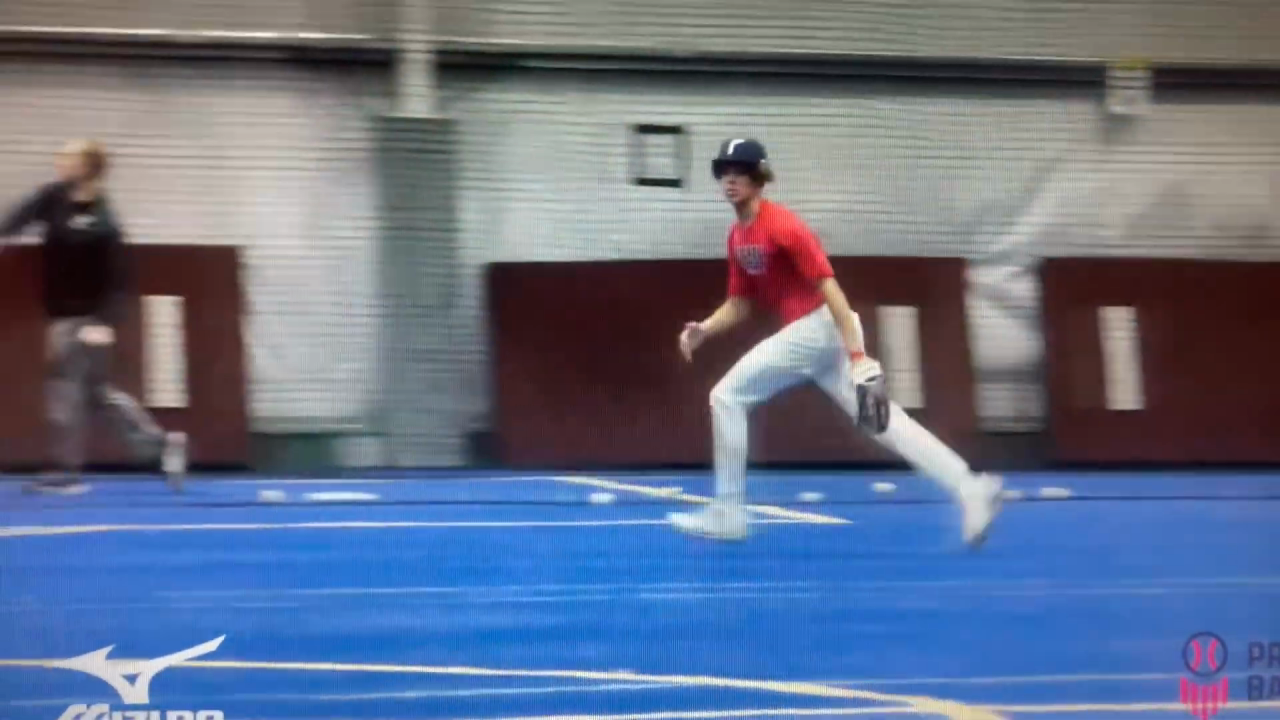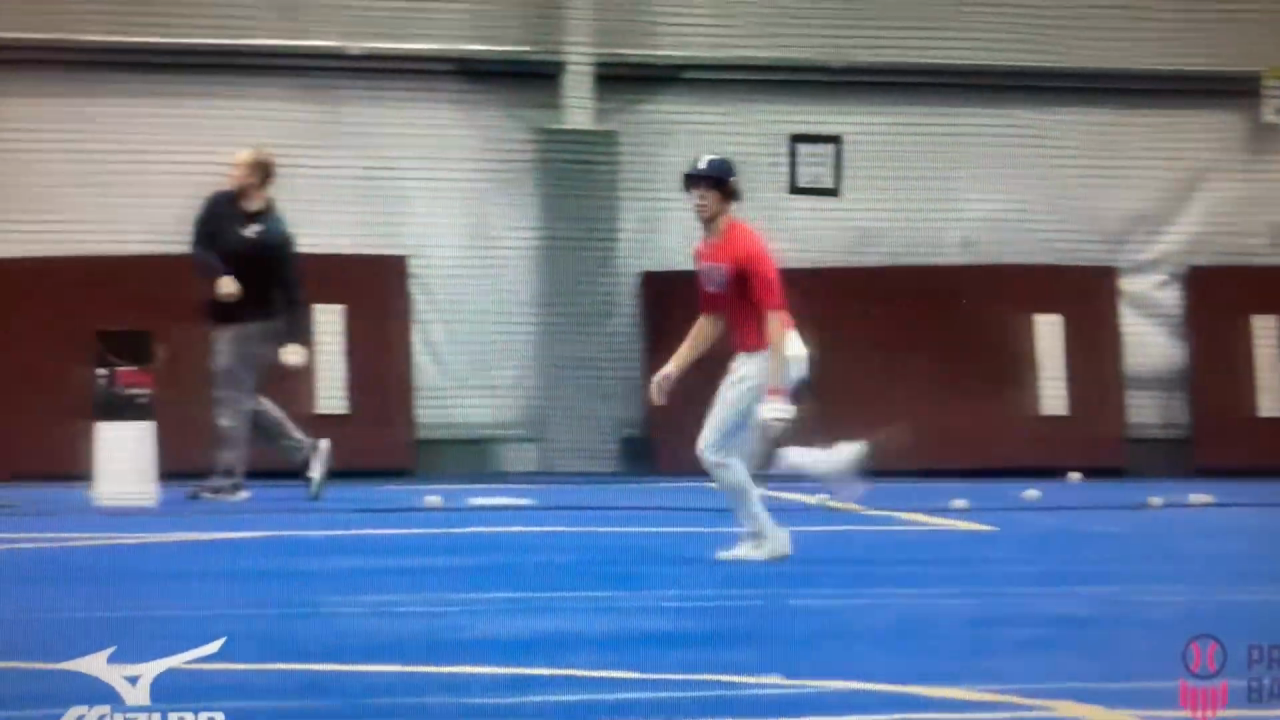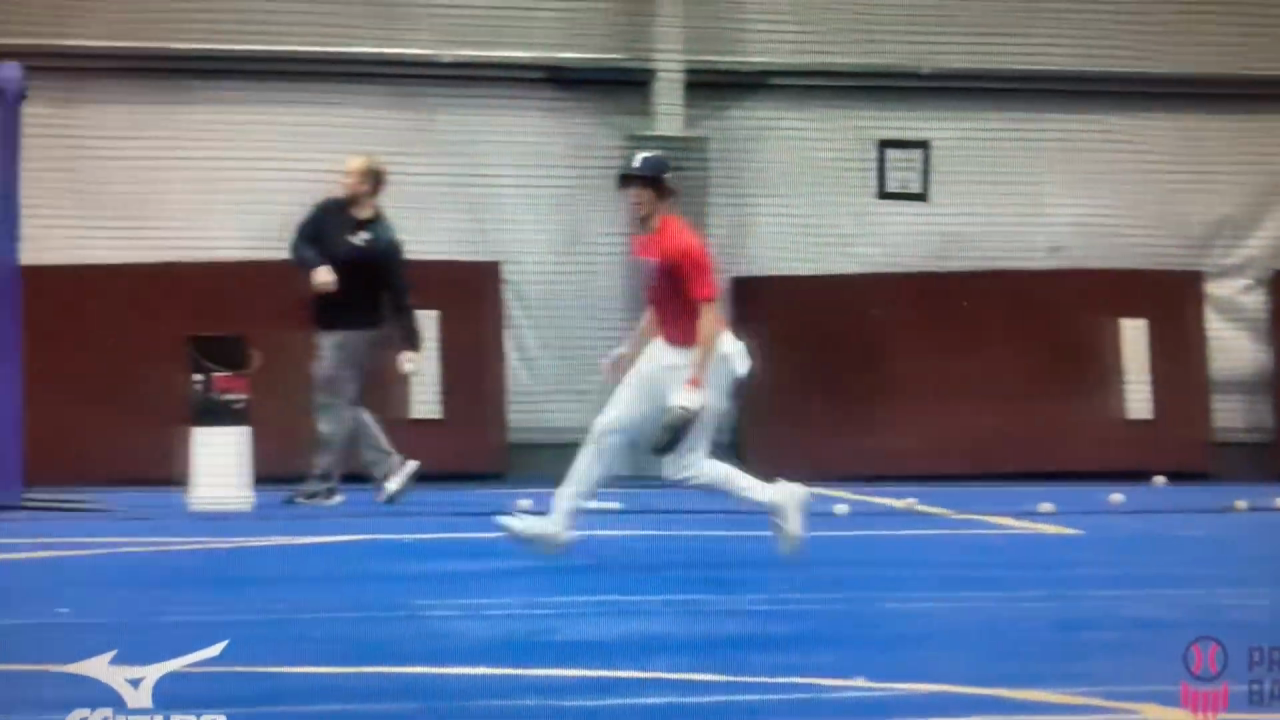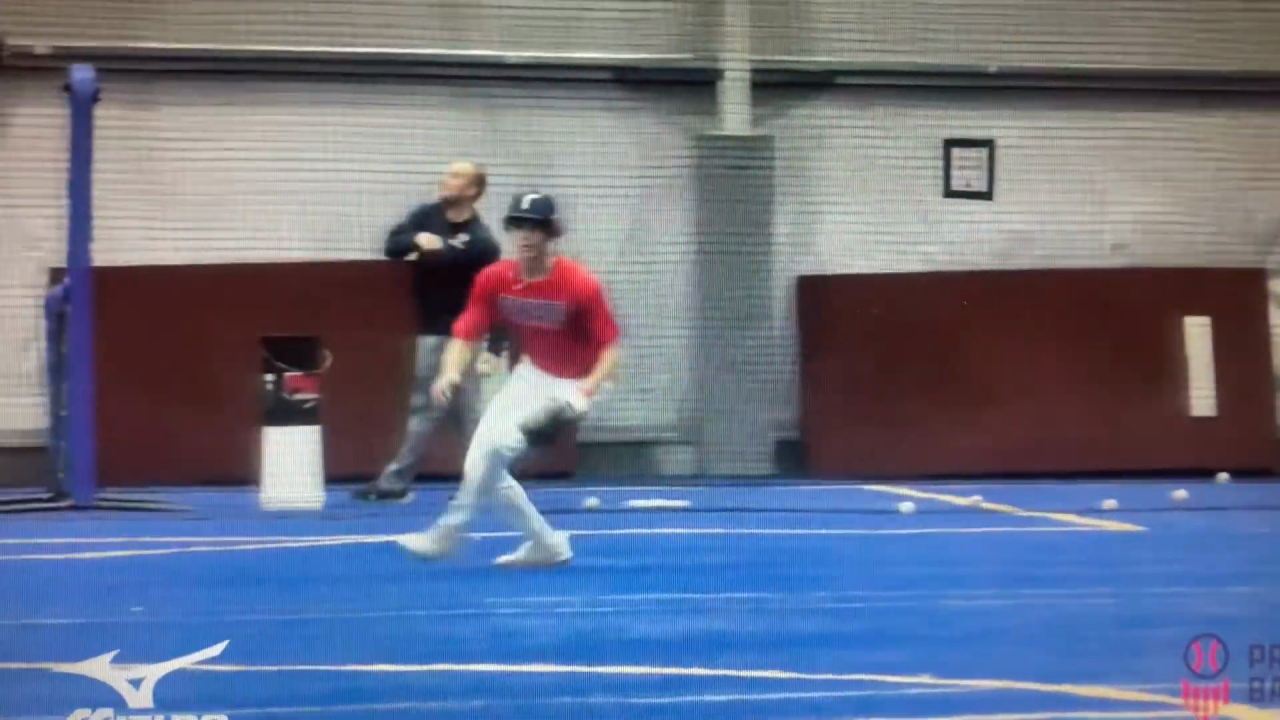
dt=0.2s
person 1, frame 1
left shoulder: (783, 227)
right shoulder: (737, 236)
left elbow: (830, 289)
right elbow: (738, 305)
left wrist: (858, 356)
right wrist: (703, 329)
left hip: (817, 328)
right hip: (804, 332)
left knee: (724, 396)
right knee: (880, 423)
left ankle: (728, 513)
right ankle: (973, 491)
person 1, frame 2
left shoulder: (748, 249)
right shoulder: (704, 251)
left elbow: (777, 320)
right elbow: (711, 319)
left wrist: (776, 392)
right wrist: (673, 366)
left hip: (771, 360)
right hip: (748, 358)
left knee: (714, 450)
right knee: (718, 448)
left ankle: (763, 535)
right ankle: (836, 459)
person 1, frame 3
left shoulder: (683, 244)
right shoulder: (643, 240)
left elbow: (711, 313)
left wrist: (695, 381)
right wrist: (630, 348)
left hip: (704, 360)
right hip: (665, 353)
left knee: (681, 467)
right knee: (607, 430)
left ankle: (780, 499)
right ankle: (559, 524)
person 1, frame 4
left shoulder: (582, 285)
right shoulder: (493, 279)
left elbow: (610, 349)
right elbow: (463, 338)
left wrist: (583, 394)
right wrist: (450, 373)
left hip: (570, 389)
right hip: (530, 376)
left knee: (495, 447)
right knee: (479, 468)
left ankle: (449, 532)
right ankle: (546, 542)
person 2, frame 1
left shoulder: (104, 224)
right shoulder: (56, 196)
left elbow: (116, 280)
left wrist: (105, 323)
left hip: (84, 318)
right hip: (64, 313)
left knee: (66, 390)
right knee: (94, 390)
left ankle: (66, 472)
right ankle: (160, 444)
person 2, frame 2
left shoulder: (274, 234)
right shoulder: (220, 204)
left elbow: (290, 289)
right elbow: (202, 245)
left wrist: (295, 339)
right wrist: (221, 275)
left hip: (250, 324)
right hip: (226, 320)
left knee: (231, 398)
right knee: (243, 398)
left ankle: (229, 478)
right ankle: (308, 450)
person 2, frame 3
left shoulder: (382, 241)
right shoulder: (328, 211)
left elbow: (398, 295)
right elbow: (301, 244)
left wrist: (409, 345)
right wrist: (316, 267)
left hip: (353, 330)
right hip: (332, 326)
left knee: (332, 404)
right knee: (343, 405)
left ankle: (324, 483)
right ankle: (391, 467)
person 2, frame 4
left shoulder: (482, 242)
right shoulder: (427, 216)
right elbow: (393, 244)
left wrist: (493, 347)
right wrist: (415, 240)
left hip: (451, 334)
right hip: (432, 330)
left knee: (426, 406)
right knee: (464, 406)
left ankle: (396, 481)
